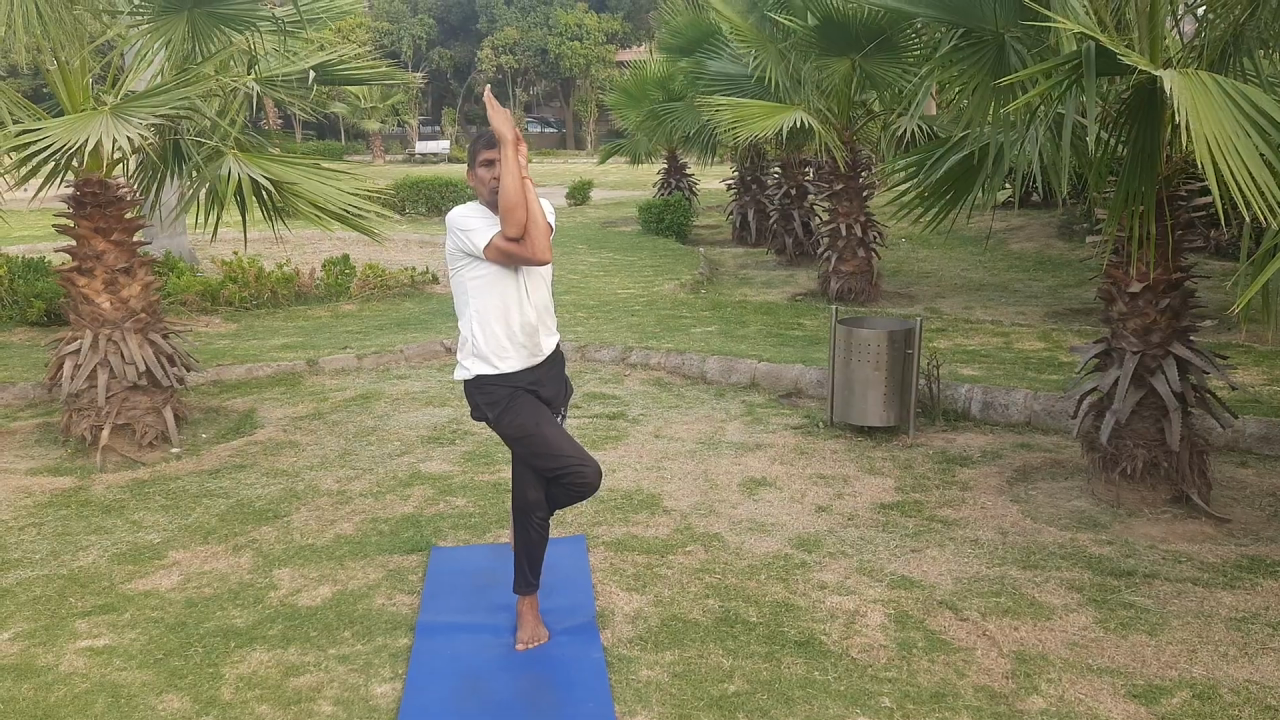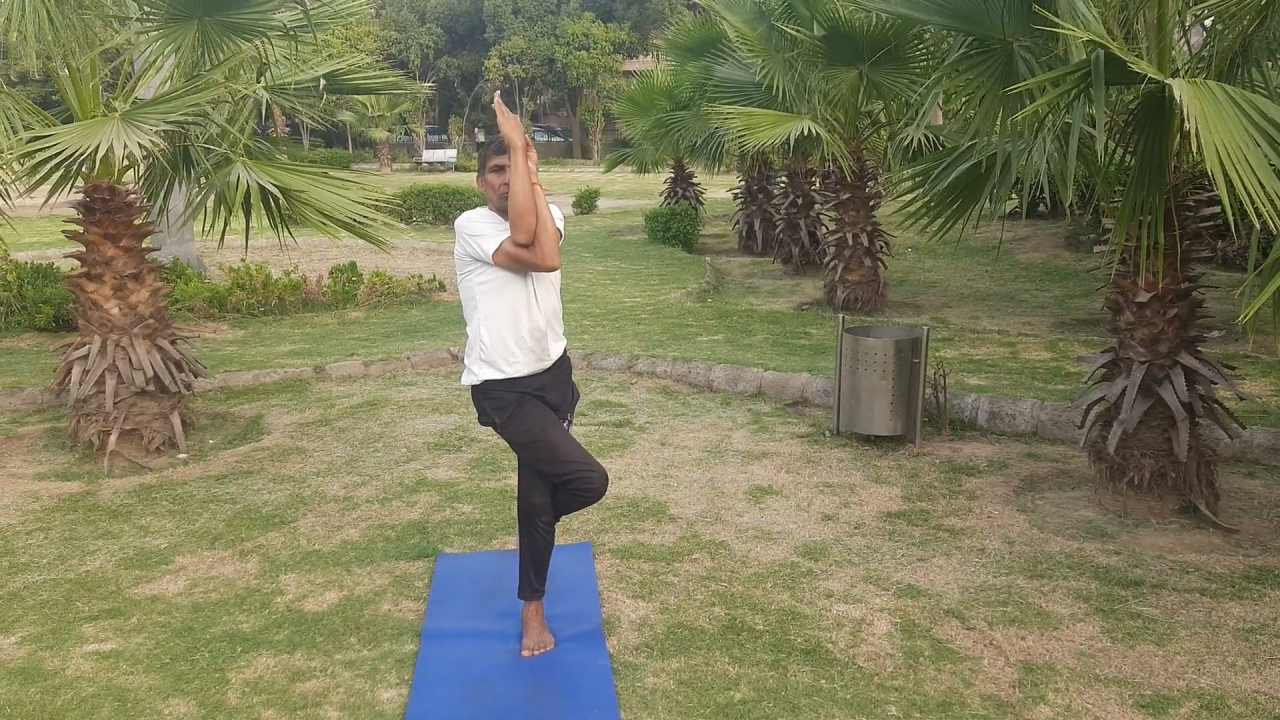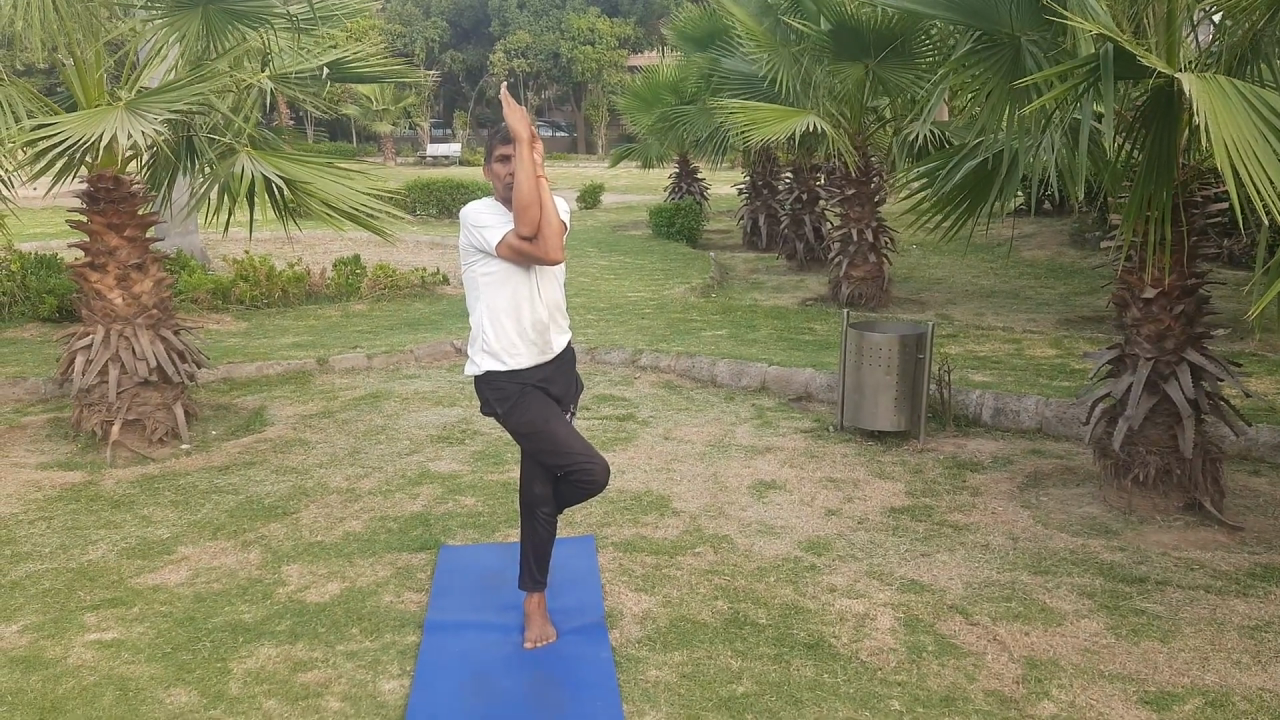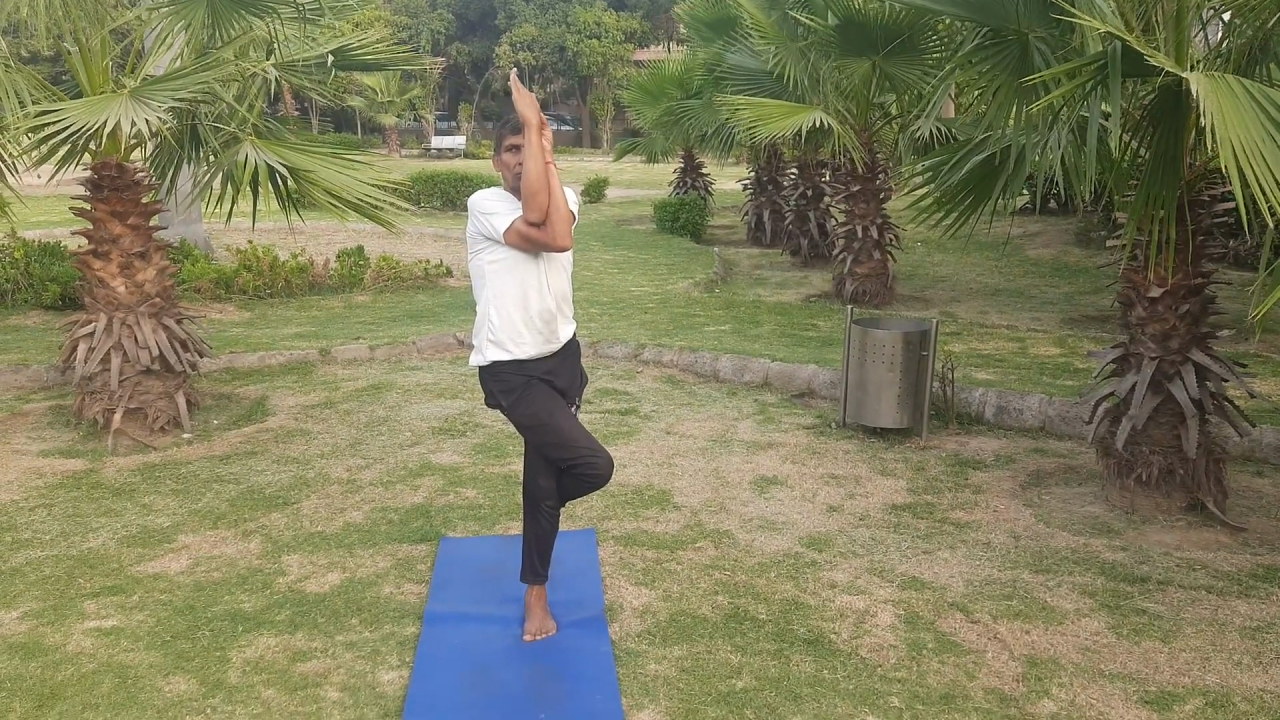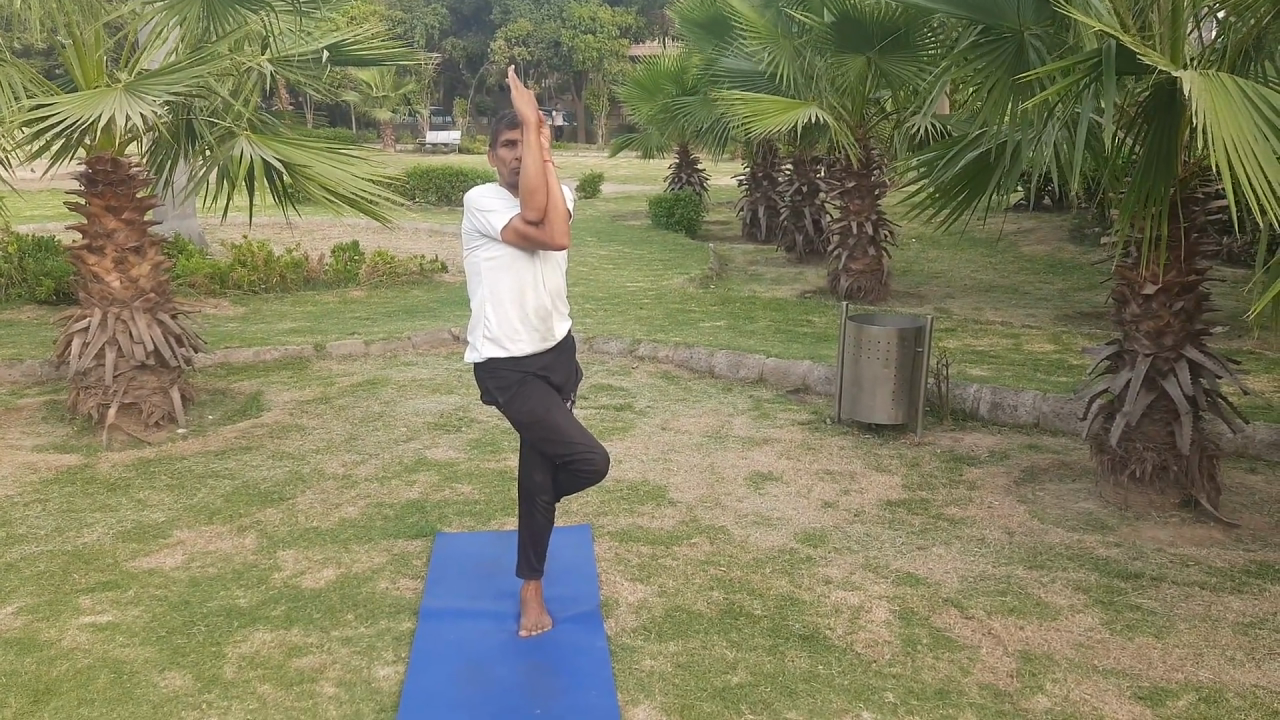
dt=1s
person 1, frame 1
left shoulder: (540, 207)
right shoulder: (462, 220)
left elbow: (539, 248)
right elbow: (515, 239)
left wrist: (522, 162)
right wrist: (504, 138)
left hip: (545, 367)
right hip: (496, 381)
left knee: (533, 490)
right knee: (582, 474)
left ankle: (527, 600)
right ankle: (528, 515)
person 1, frame 2
left shoulder: (550, 214)
right shoulder: (471, 226)
left elbow: (548, 255)
right elbow: (524, 243)
left wrist: (532, 169)
right wrist: (514, 146)
left hip: (552, 373)
right hip: (503, 387)
left knee: (539, 495)
right knee: (588, 479)
left ankle: (532, 606)
right ankle: (535, 516)
person 1, frame 3
left shoulder: (556, 206)
right shoulder: (475, 216)
left elbow: (551, 249)
right elbow: (528, 236)
left wrist: (537, 162)
right wrist: (520, 137)
left hip: (556, 364)
right hip: (506, 377)
left knee: (541, 486)
right knee: (590, 471)
left ankle: (534, 599)
right ankle: (537, 512)
person 1, frame 4
left shoulder: (564, 197)
right shoulder: (484, 204)
left elbow: (560, 234)
right elbow: (536, 225)
left wrist: (547, 149)
right wrist: (530, 122)
left hip: (561, 356)
right hip: (511, 368)
left knee: (545, 477)
right knee: (594, 465)
left ankle: (535, 592)
right ankle: (539, 502)
person 1, frame 5
left shoulder: (559, 194)
right shoulder: (480, 200)
left elbow: (557, 232)
right elbow: (534, 223)
left wrist: (543, 144)
right wrist: (528, 119)
left hip: (556, 352)
right hip: (506, 364)
left knee: (541, 472)
right knee: (590, 460)
left ankle: (531, 587)
right ankle: (534, 497)
